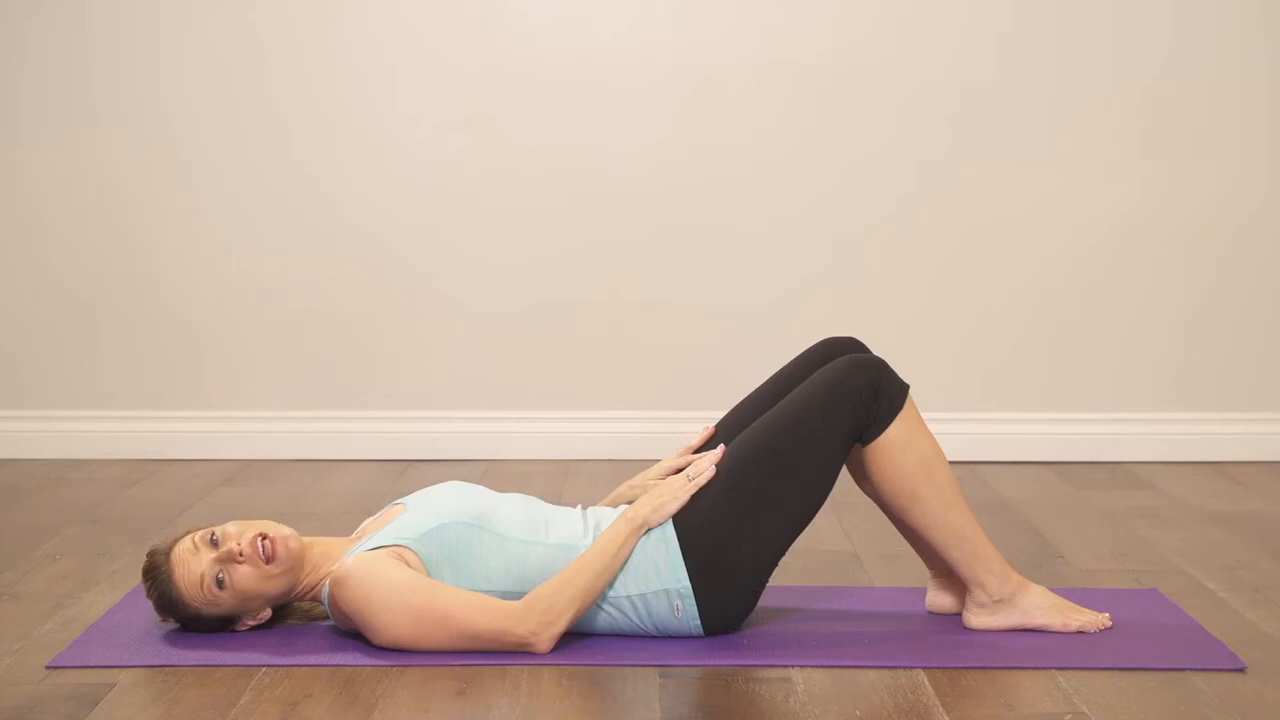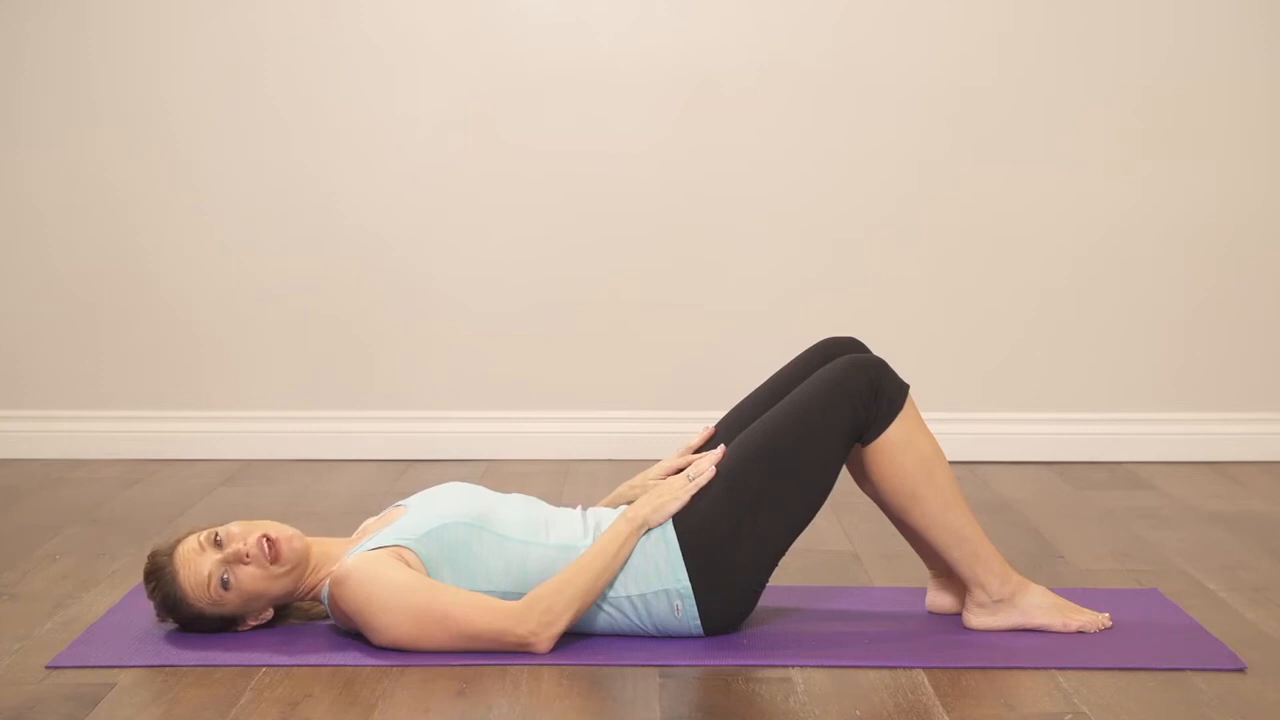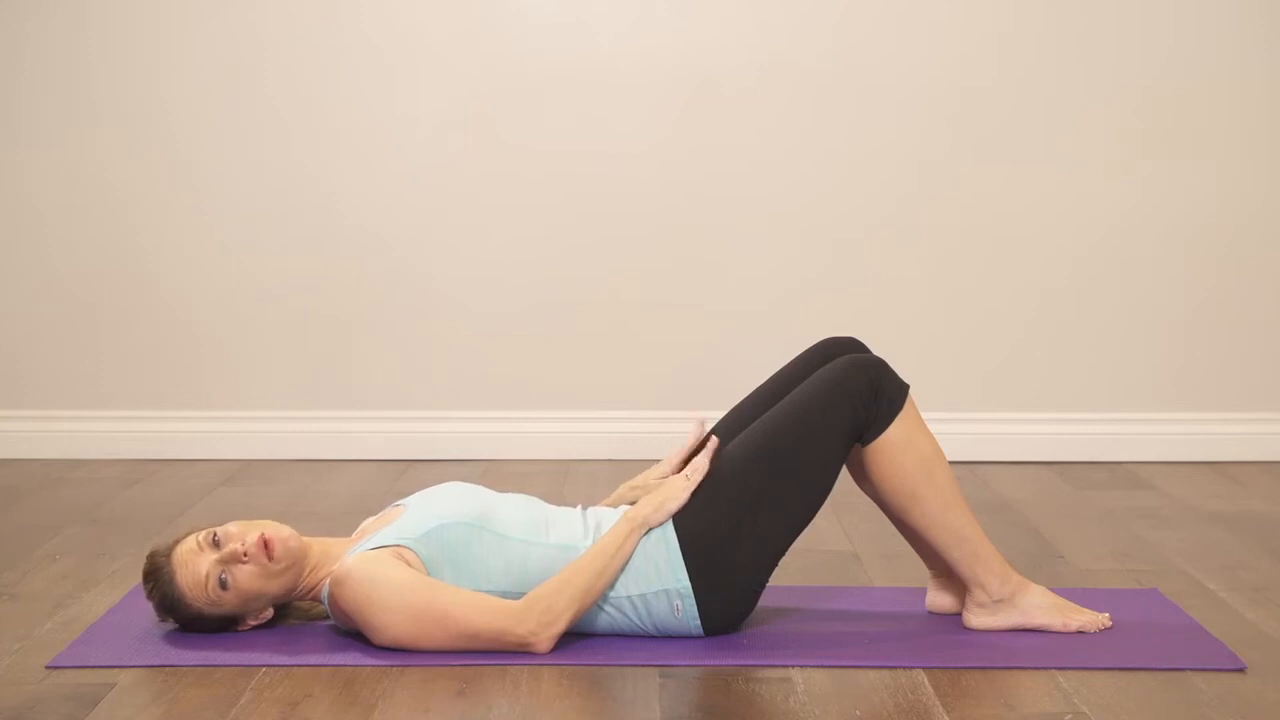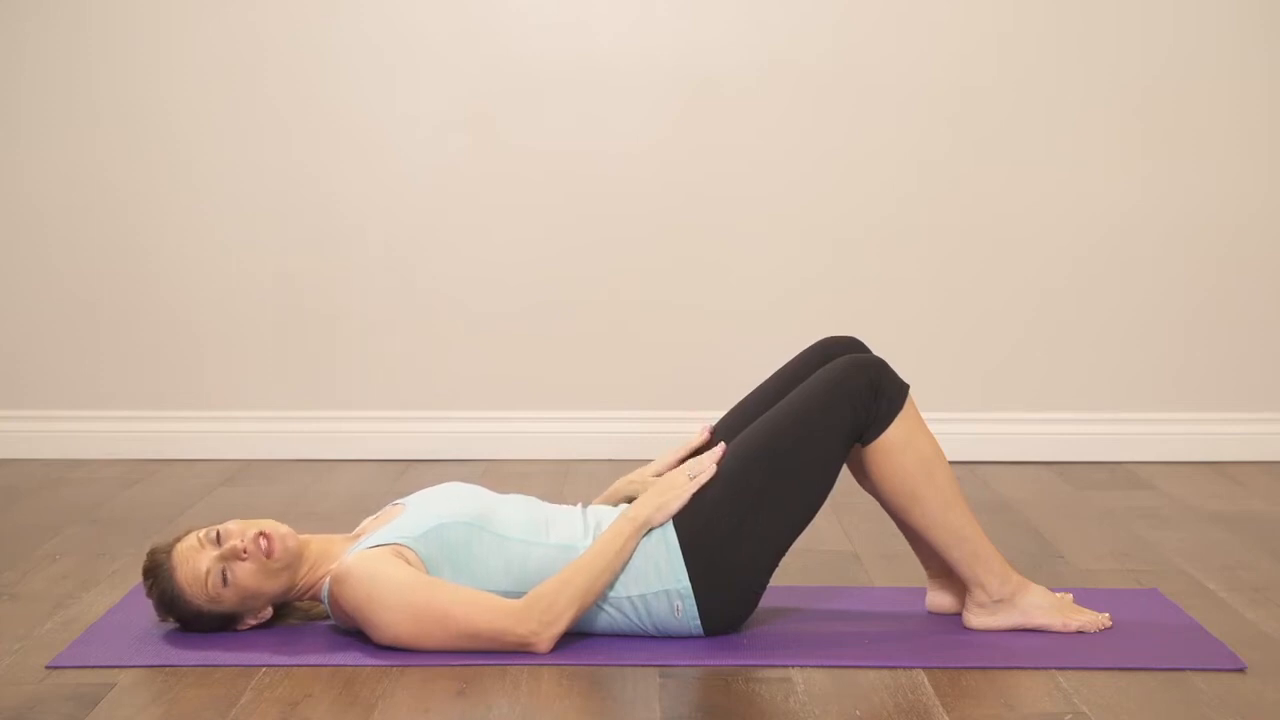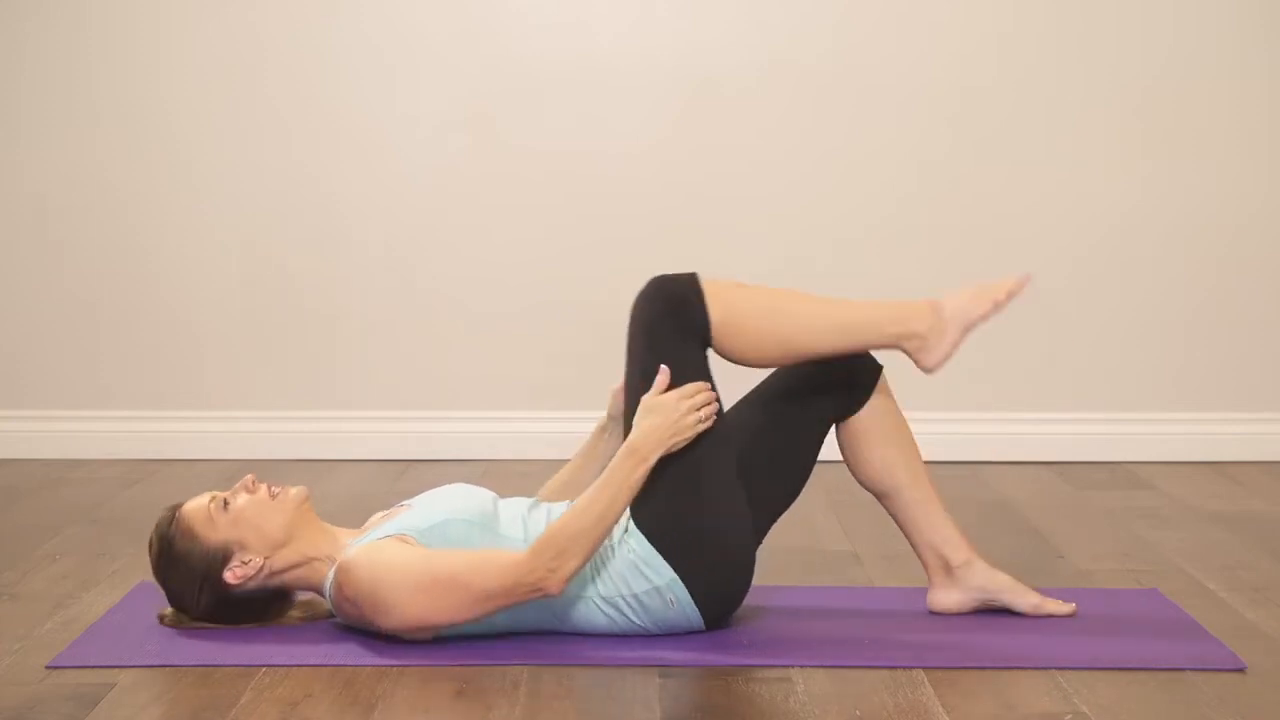
dt=1s
person 1, frame 1
left shoulder: (373, 535)
right shoulder: (361, 591)
right elbow: (533, 626)
left wrist: (636, 489)
right wrist: (639, 518)
left hip: (652, 539)
right hip: (684, 577)
left knee: (844, 361)
right knee: (862, 386)
left ankle: (956, 581)
right ankle: (996, 591)
person 1, frame 2
left shoulder: (375, 534)
right shoulder: (362, 590)
right elbow: (532, 626)
left wrist: (638, 487)
right wrist: (641, 515)
left hip: (650, 537)
right hip: (685, 576)
left knee: (843, 358)
right knee: (861, 387)
left ankle: (955, 580)
right ankle: (996, 591)
person 1, frame 3
left shoulder: (375, 533)
right shoulder: (363, 590)
right elbow: (532, 625)
left wrist: (637, 490)
right wrist: (643, 516)
left hip: (652, 534)
right hip: (685, 575)
left knee: (842, 358)
right knee: (860, 387)
left ankle: (955, 579)
right ankle: (996, 590)
person 1, frame 4
left shoulder: (371, 534)
right shoulder: (361, 591)
right elbow: (532, 625)
left wrist: (625, 492)
right wrist: (641, 517)
left hip: (651, 537)
right hip: (687, 577)
left knee: (842, 358)
right knee: (863, 389)
left ankle: (954, 580)
right ankle: (997, 592)
person 1, frame 5
left shoulder: (369, 543)
right shoulder: (368, 585)
right elbow: (542, 572)
left wrist: (618, 422)
right wrist: (648, 443)
left hip: (664, 557)
right hip: (674, 575)
left knee: (839, 370)
right knee: (669, 301)
left ankle: (955, 573)
right ankle: (918, 326)
